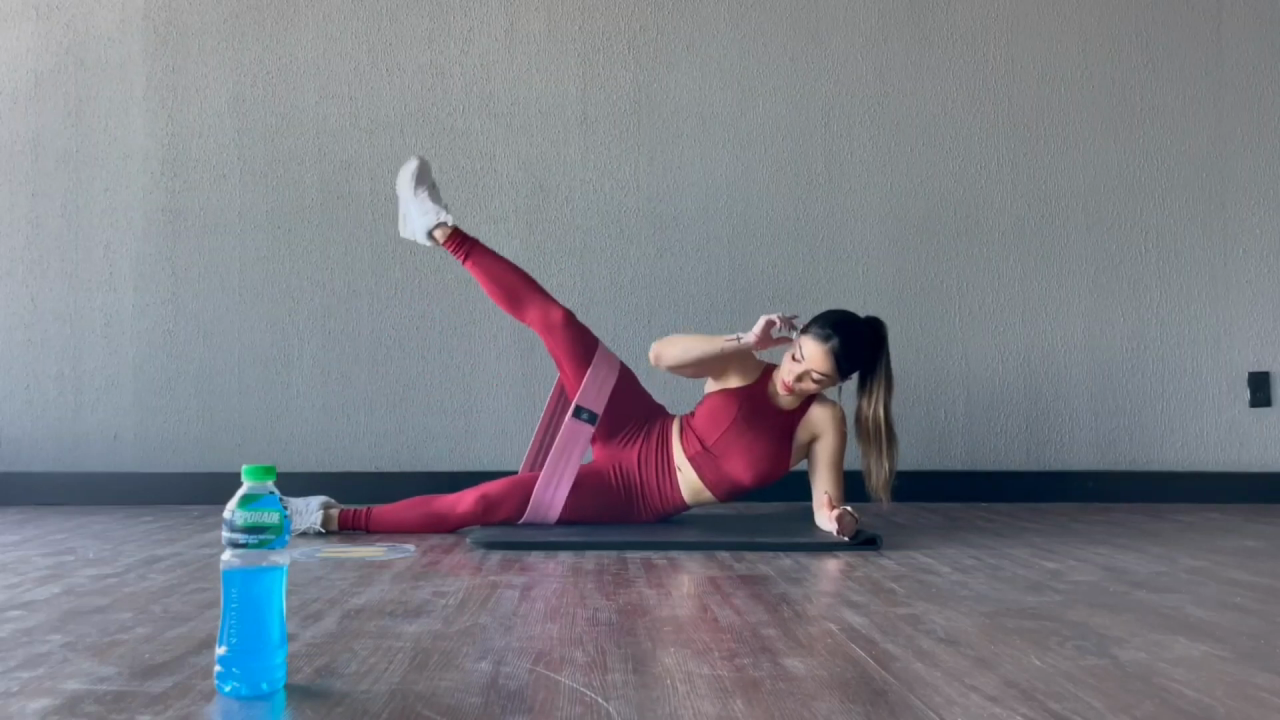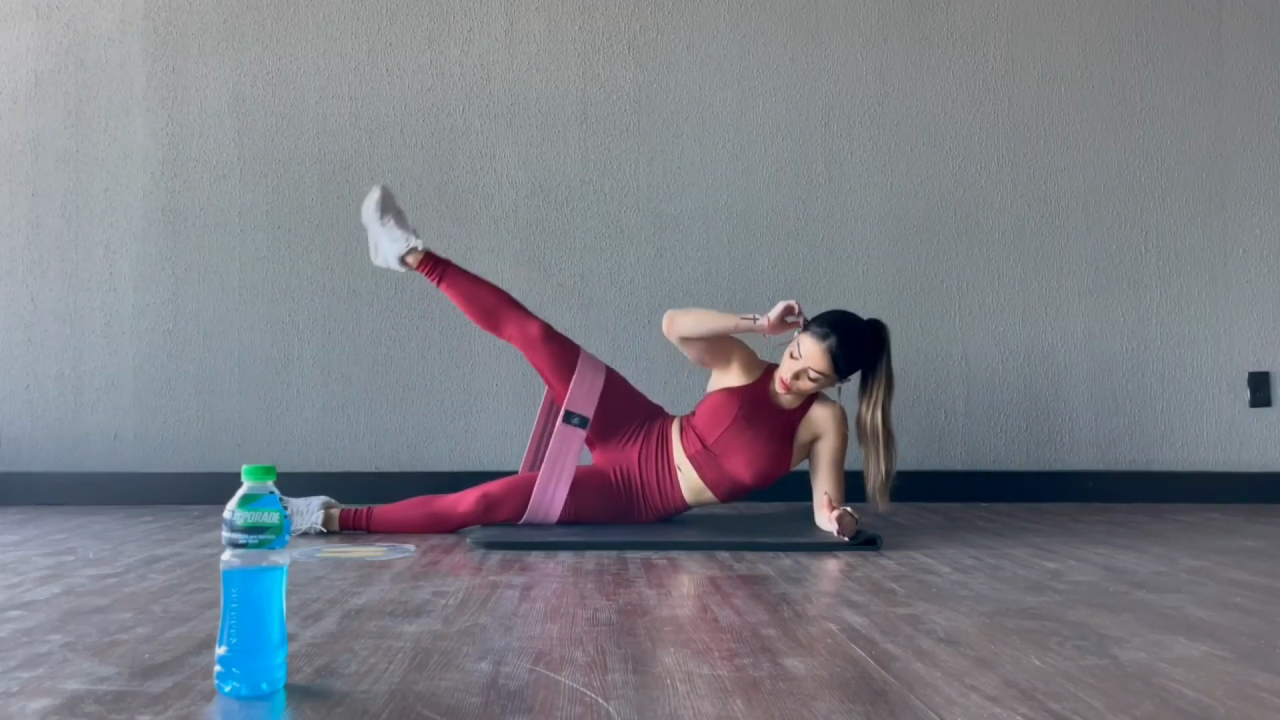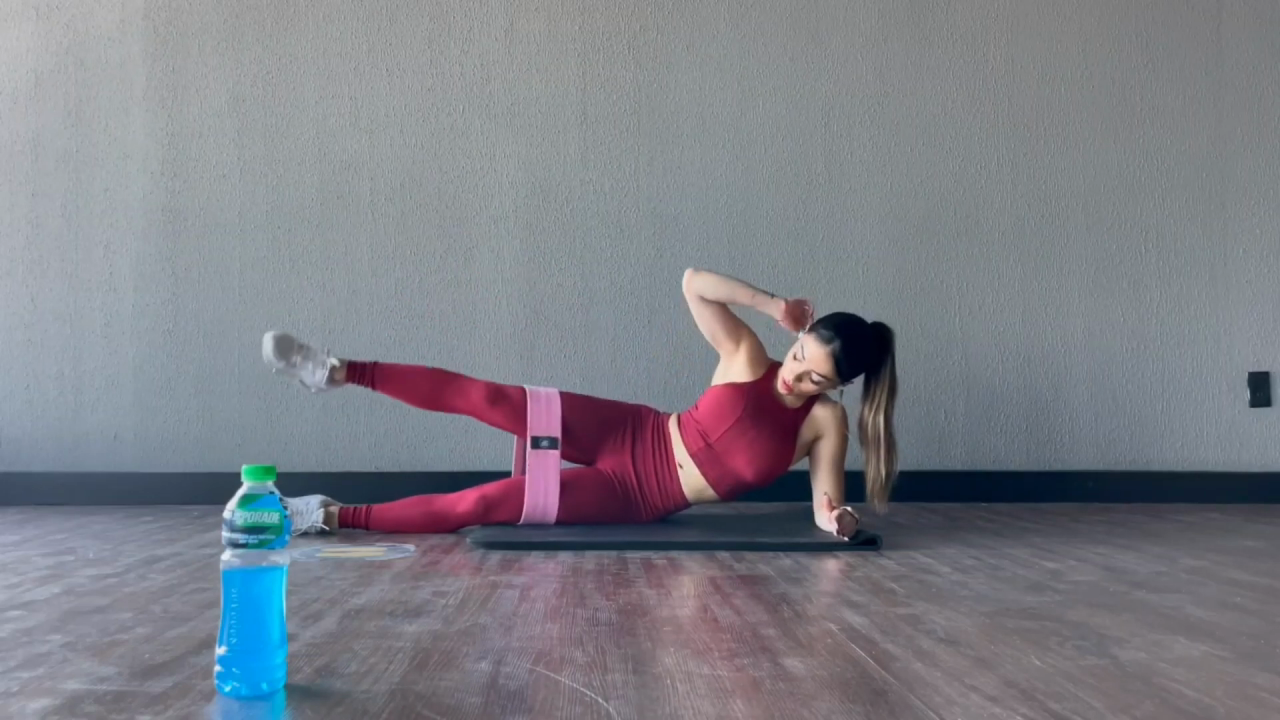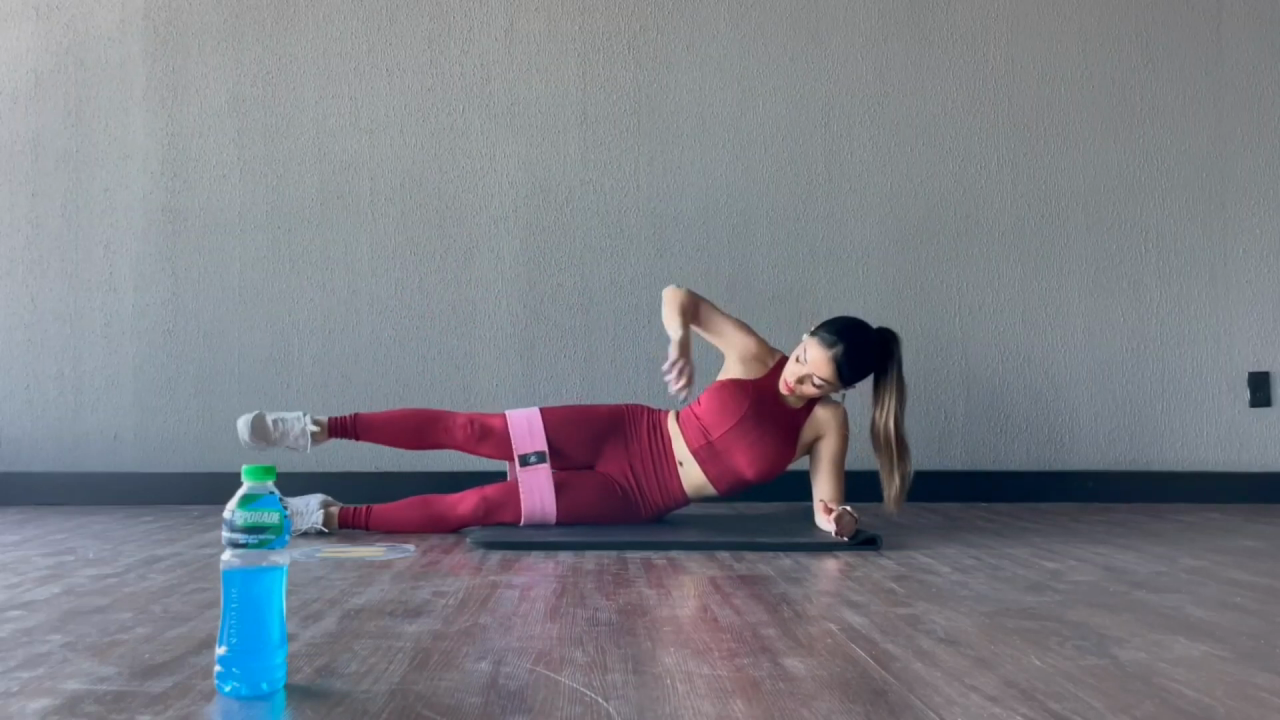
dt=0.3s
person 1, frame 1
left shoulder: (823, 421)
right shoulder: (744, 368)
left elbow: (827, 508)
right elbow: (660, 354)
left wrist: (836, 518)
right wrist: (744, 342)
left hip: (635, 499)
right hip: (638, 441)
left knee: (484, 504)
right knee: (558, 324)
left ankle: (336, 519)
right ankle: (439, 229)
person 1, frame 2
left shoulder: (824, 420)
right shoulder: (744, 366)
left elbow: (827, 510)
right elbow: (673, 325)
left wrist: (836, 518)
right wrist: (758, 324)
left hip: (634, 496)
right hip: (637, 435)
left knee: (486, 504)
right knee: (533, 336)
left ankle: (338, 518)
right ankle: (412, 254)
person 1, frame 3
left shoulder: (826, 422)
right shoulder: (747, 360)
left elbow: (826, 508)
right elbow: (693, 281)
left wrist: (838, 517)
right wrist: (774, 305)
left hip: (634, 498)
right hip: (629, 439)
left knee: (484, 504)
right knee: (484, 397)
left ankle: (334, 515)
right ankle: (339, 371)
person 1, frame 4
left shoulder: (826, 423)
right shoulder: (753, 356)
left elbow: (828, 506)
right elbow: (676, 294)
left wrist: (836, 518)
right wrist: (678, 344)
left hip: (634, 499)
right hip: (623, 437)
left knee: (483, 506)
right knee: (469, 430)
left ankle: (332, 516)
right ankle: (322, 427)
